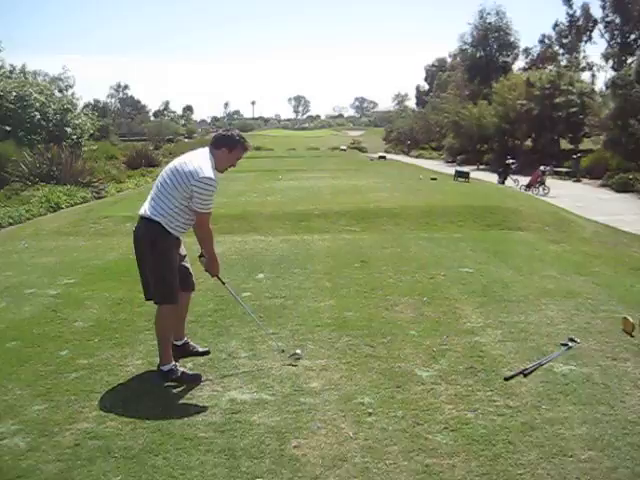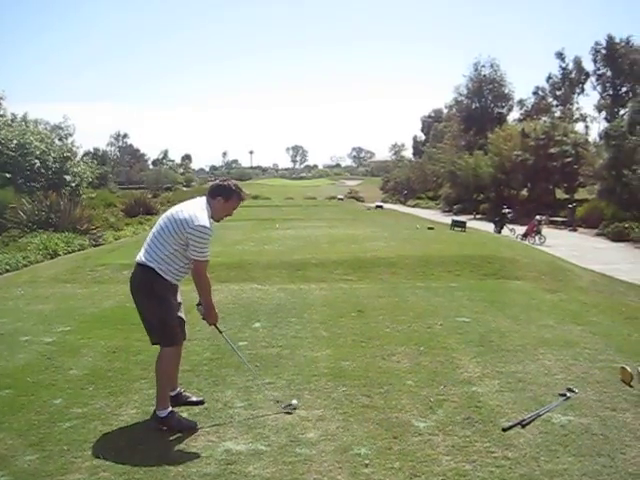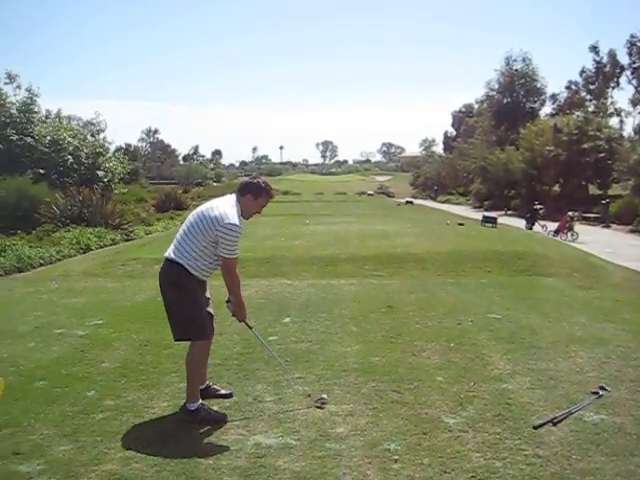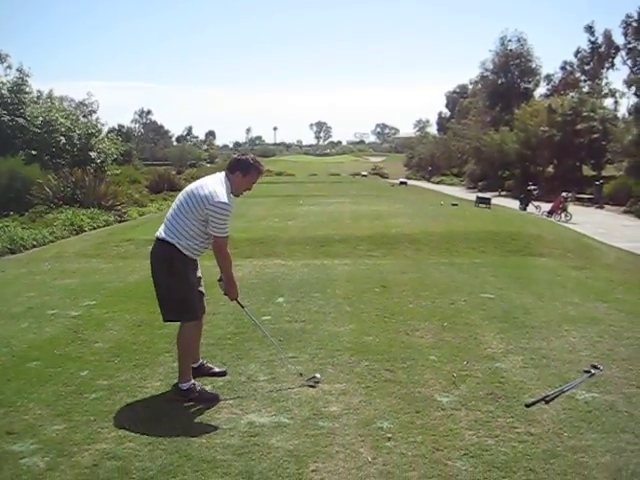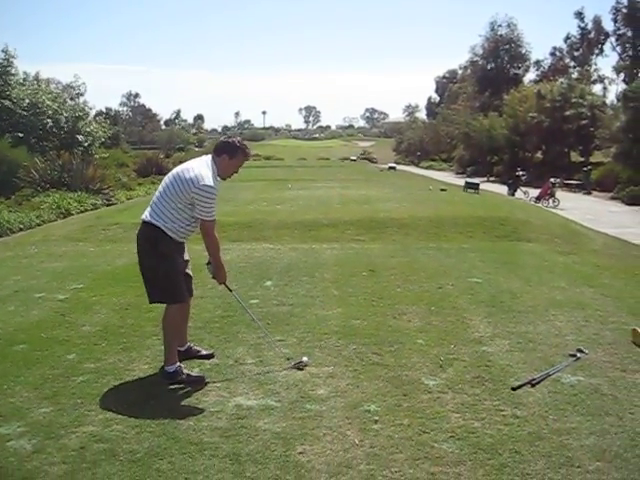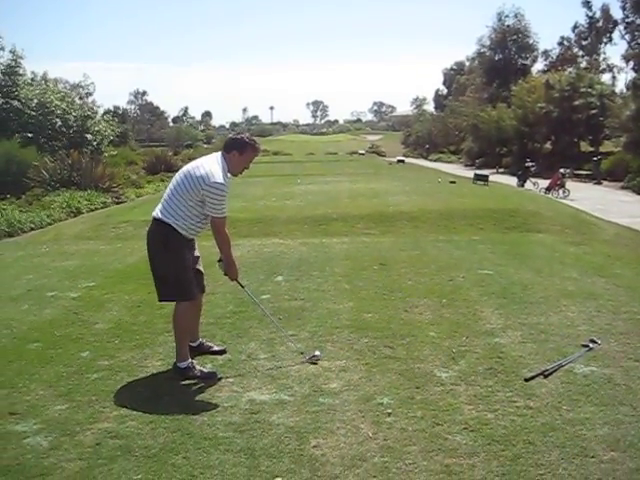
dt=0.5s
person 1, frame 1
left shoulder: (196, 158)
right shoulder: (205, 177)
left elbow: (196, 220)
right elbow: (202, 225)
left wrist: (205, 253)
right wrist: (212, 258)
left hip: (163, 231)
right hip: (156, 235)
left knee: (184, 287)
right knee: (168, 300)
left ankle: (178, 341)
right ankle: (167, 365)
person 1, frame 2
left shoulder: (193, 208)
right shoulder: (200, 224)
left elbow: (194, 268)
right elbow: (200, 273)
left wrist: (204, 303)
right wrist: (209, 307)
left hip: (160, 278)
right hip: (152, 280)
left knee: (176, 338)
right knee: (170, 342)
left ankle: (172, 392)
right ankle: (163, 410)
person 1, frame 3
left shoulder: (223, 205)
right shoulder: (230, 222)
left elbow: (224, 264)
right elbow: (230, 270)
left wrist: (233, 298)
right wrist: (239, 304)
left hip: (188, 274)
right hip: (180, 277)
left knee: (206, 333)
right knee: (200, 337)
left ankle: (201, 385)
right ankle: (192, 404)
person 1, frame 4
left shoulder: (212, 183)
right shoulder: (219, 200)
left elbow: (215, 243)
right elbow: (221, 249)
left wrist: (225, 277)
right wrist: (230, 281)
left hip: (180, 253)
right hip: (172, 256)
left knee: (197, 312)
right knee: (190, 317)
left ankle: (195, 363)
right ankle: (185, 383)
person 1, frame 5
left shoulder: (200, 166)
right shoulder: (205, 183)
left elbow: (203, 227)
right elbow: (208, 232)
left wrist: (213, 260)
right wrist: (218, 266)
left hip: (168, 237)
right hip: (158, 239)
left knee: (184, 295)
right knee: (175, 300)
left ankle: (182, 346)
right ankle: (171, 367)
person 1, frame 6
left shoulder: (210, 164)
right shoulder: (216, 180)
left elbow: (214, 224)
right elbow: (219, 229)
left wrist: (224, 256)
right wrist: (230, 262)
left hip: (179, 234)
right hip: (168, 236)
left knee: (196, 290)
right knee: (186, 297)
left ankle: (194, 342)
right ankle: (183, 362)
